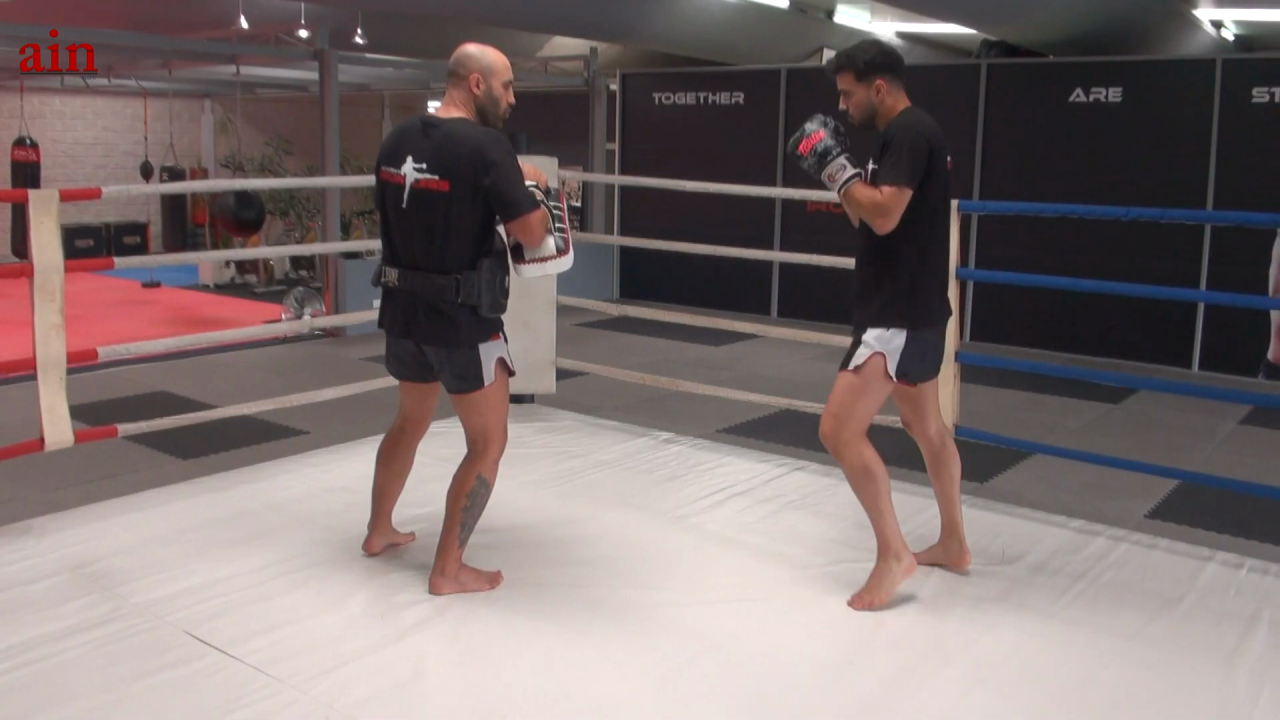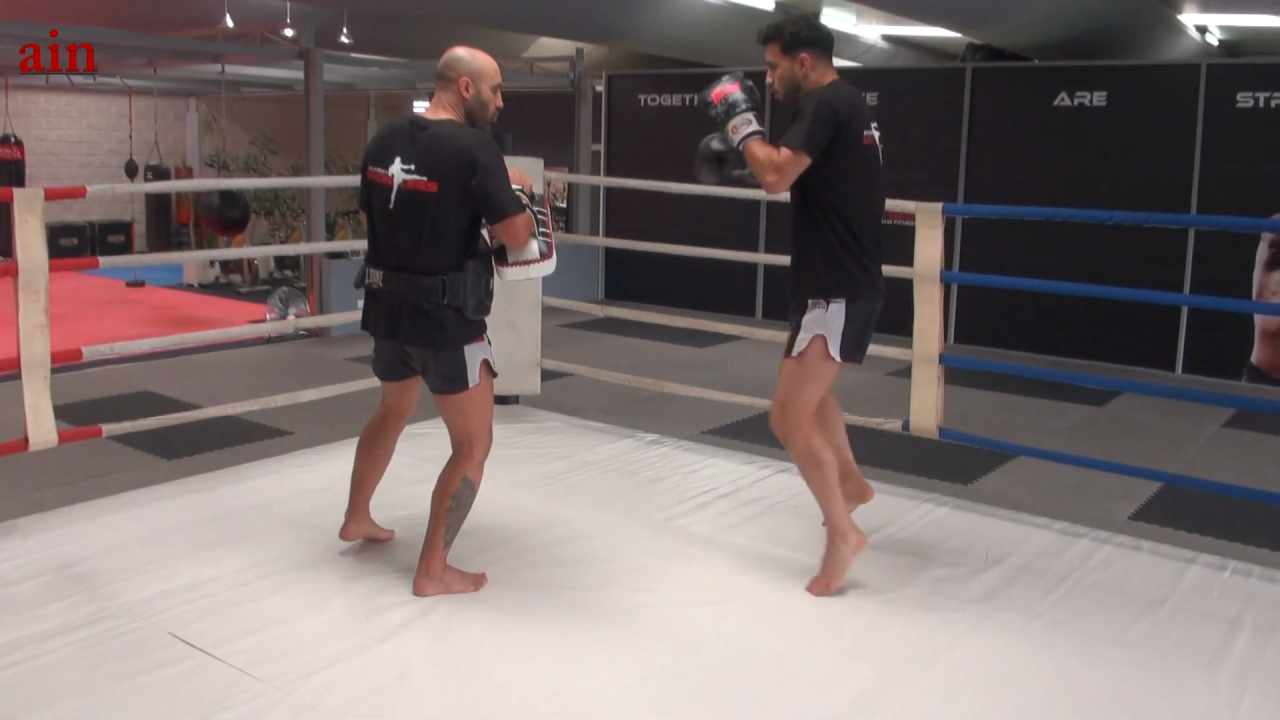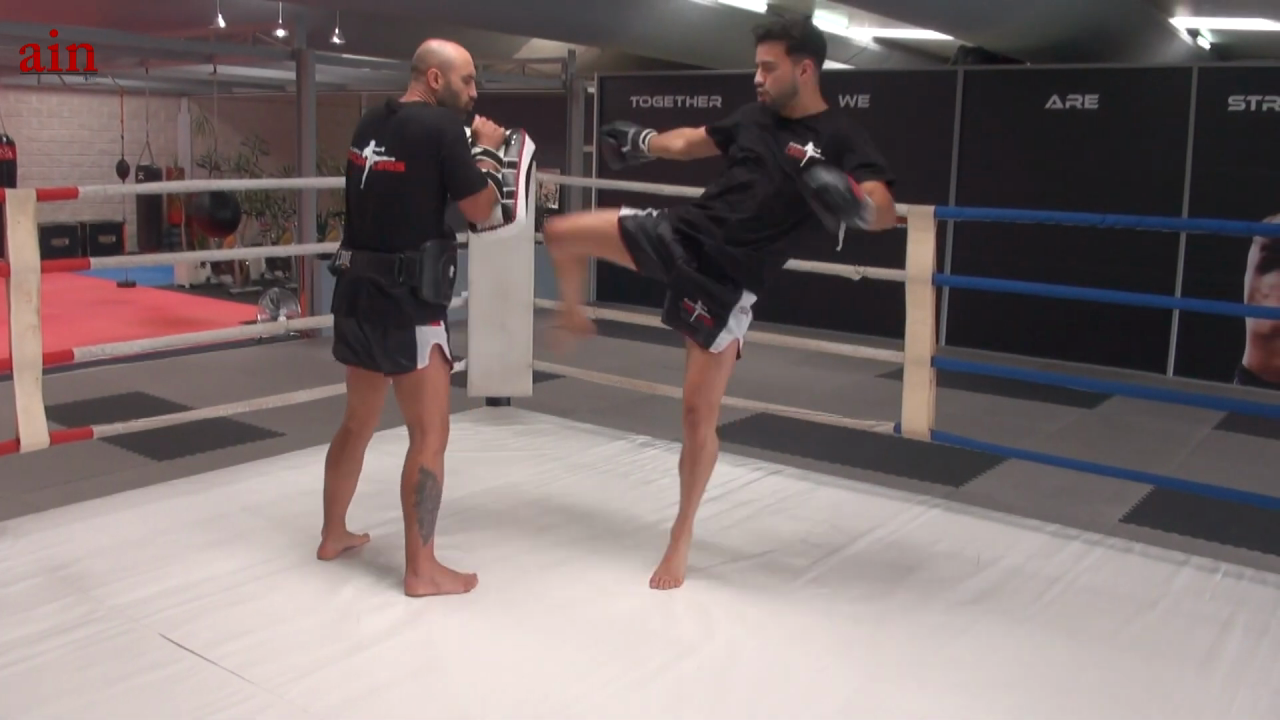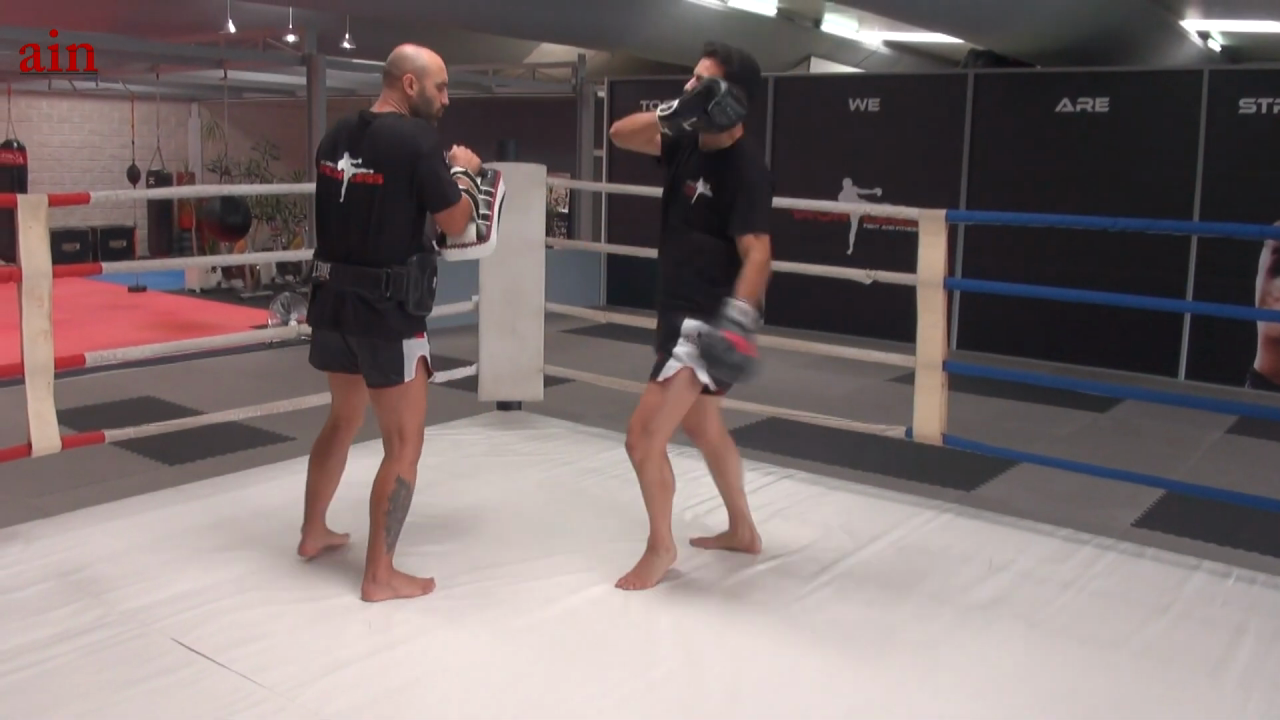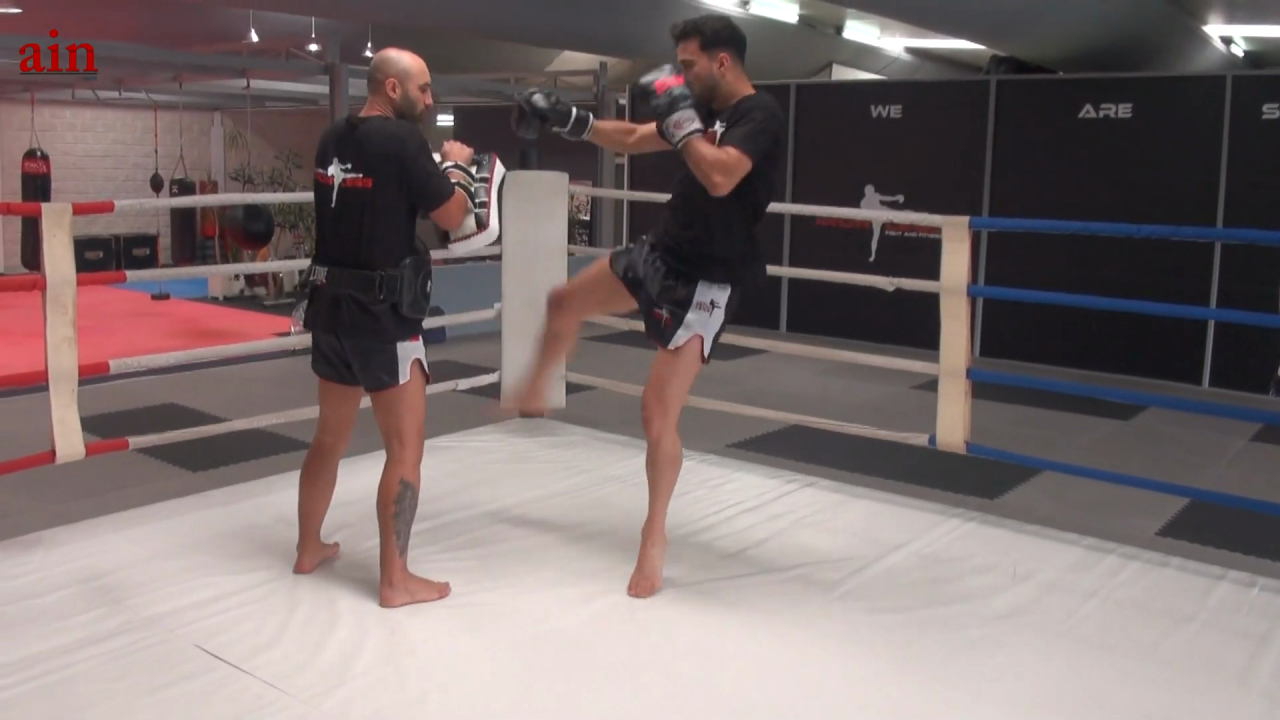
dt=0.4s
person 1, frame 1
left shoulder: (908, 133)
right shoulder: (911, 133)
left elbow: (883, 215)
right elbow: (874, 212)
left wrist: (832, 165)
right wrist: (837, 165)
left hip: (899, 314)
right hip: (914, 309)
left knee: (839, 430)
right knee: (927, 428)
left ankle: (892, 554)
right ankle: (952, 542)
person 1, frame 2
left shoulder: (823, 107)
right shoulder: (847, 105)
left elbow: (776, 173)
left wrist: (739, 119)
right wrist: (749, 122)
left hip: (836, 289)
right hip: (843, 283)
left knee: (789, 416)
right knee: (812, 395)
left ankle: (841, 535)
right ankle: (848, 490)
person 1, frame 3
left shoulder: (845, 137)
right shoulder: (755, 117)
left elbow: (883, 208)
right elbow: (689, 143)
left wrist: (852, 208)
right wrist: (638, 139)
left hip: (732, 281)
right hip: (685, 233)
left knee: (700, 414)
right knee: (563, 233)
left ankle: (681, 539)
right ankle: (573, 314)
person 1, frame 4
left shoulder: (744, 171)
right shoulder: (691, 135)
left elbow: (756, 258)
right elbow: (624, 134)
left wrist: (736, 324)
right wrist: (678, 110)
left hip: (705, 322)
right hip: (678, 312)
left knee: (644, 436)
right knee: (704, 428)
left ankle: (661, 547)
right ankle: (742, 529)
person 1, frame 5
left shoulder: (762, 116)
right shoulder: (701, 108)
left elbow: (720, 178)
right elbow: (631, 140)
left wrist: (679, 111)
right wrist: (565, 117)
left hip: (705, 283)
right hip: (663, 253)
left knee: (660, 419)
right knee: (565, 300)
left ankle: (652, 545)
right ankle: (533, 389)
person 2, frame 1
left shoulder: (398, 139)
right shoulder: (486, 145)
right elbow: (531, 233)
right wrist: (529, 183)
left hip: (403, 307)
right hip: (462, 317)
left knee: (410, 420)
right knee: (488, 443)
left ankle: (379, 529)
right ankle: (449, 569)
person 2, frame 2
left shoulder: (385, 140)
right shoulder: (473, 147)
right elbow: (517, 236)
right wrist: (516, 187)
left hip: (387, 307)
right hip: (446, 317)
left knee: (392, 411)
right knee: (473, 444)
left ankle: (356, 517)
right ankle: (433, 570)
person 2, frame 3
left shoulder: (375, 122)
right shoulder: (440, 128)
right elbow: (482, 211)
right wrist: (487, 151)
left hip: (355, 290)
right hip: (407, 301)
left knee: (358, 422)
right knee: (429, 434)
left ankle: (333, 534)
right ankle: (423, 567)
person 2, frame 4
left shoulder: (337, 135)
right shoulder: (417, 139)
right elbow: (456, 222)
right wrist: (460, 169)
left hip: (332, 300)
right hip: (388, 310)
left knee: (343, 420)
right knee: (405, 444)
left ankle: (312, 531)
right ankle: (380, 574)
person 2, frame 5
left shoulder: (331, 141)
right shoulder: (402, 138)
right elbow: (452, 217)
right wrist: (453, 164)
left hip: (331, 306)
right hip: (383, 313)
left knee: (331, 436)
right knee: (405, 448)
left ankle: (309, 546)
right ankle: (396, 580)
